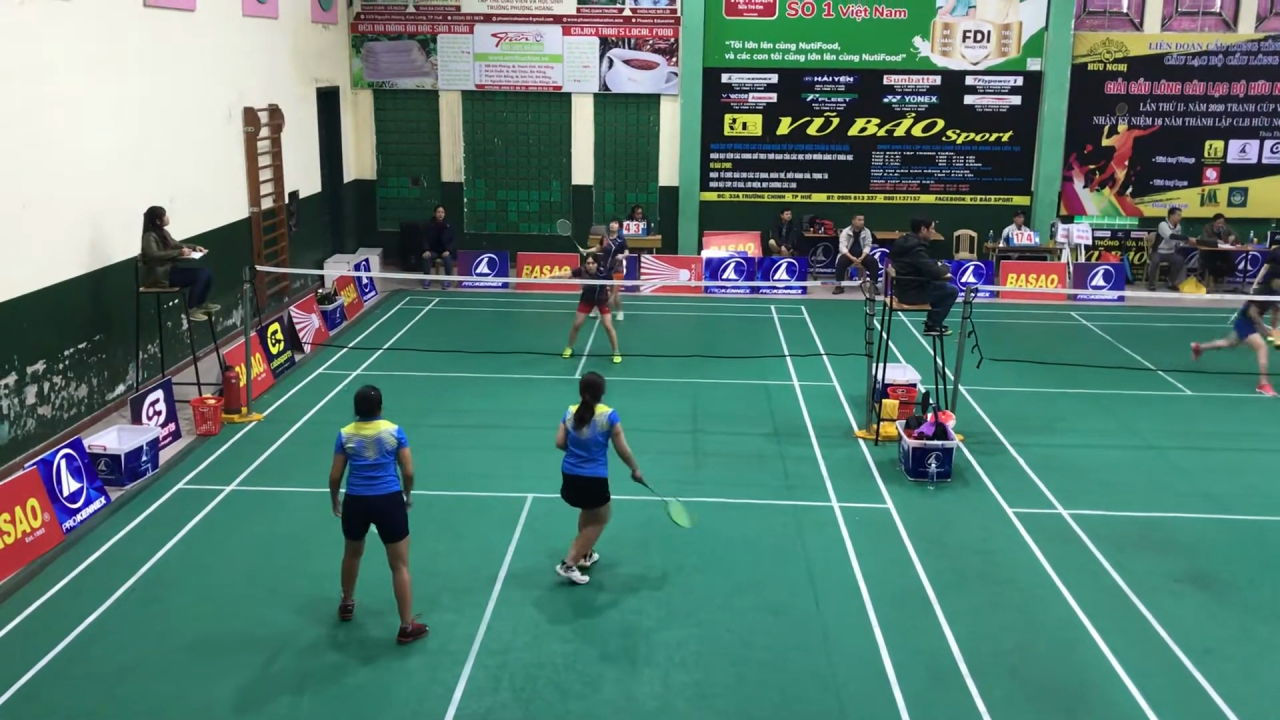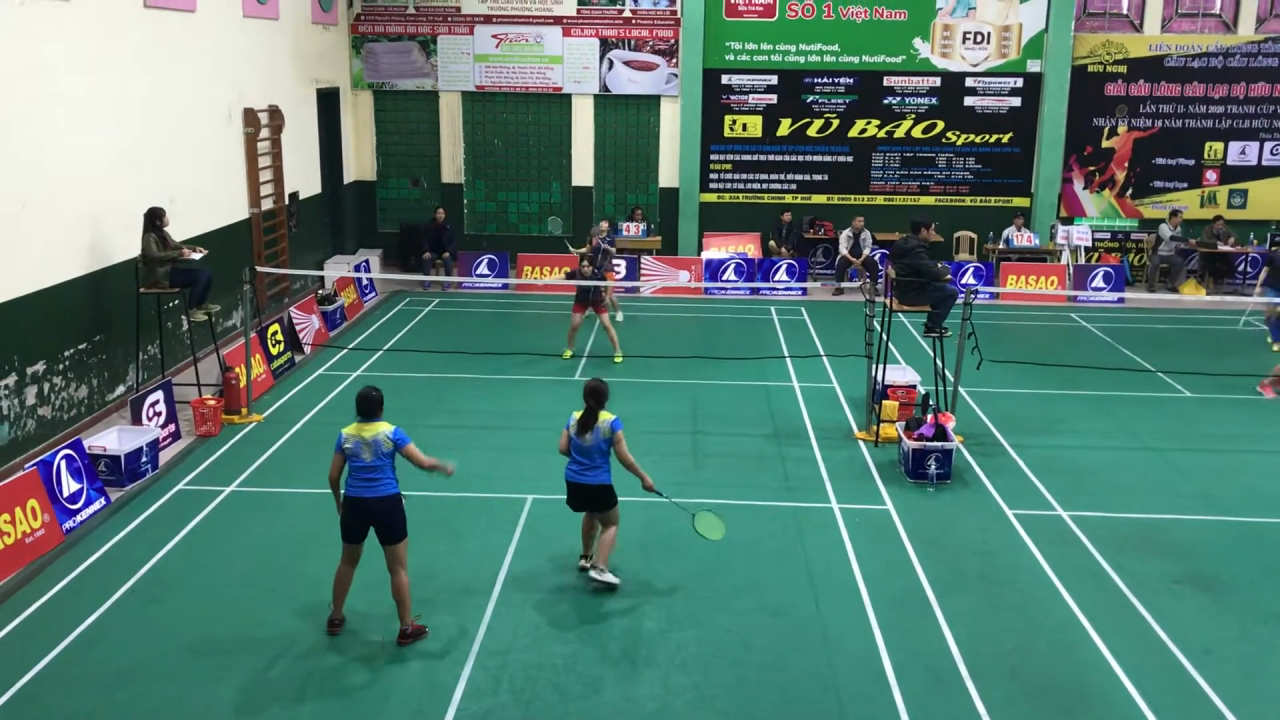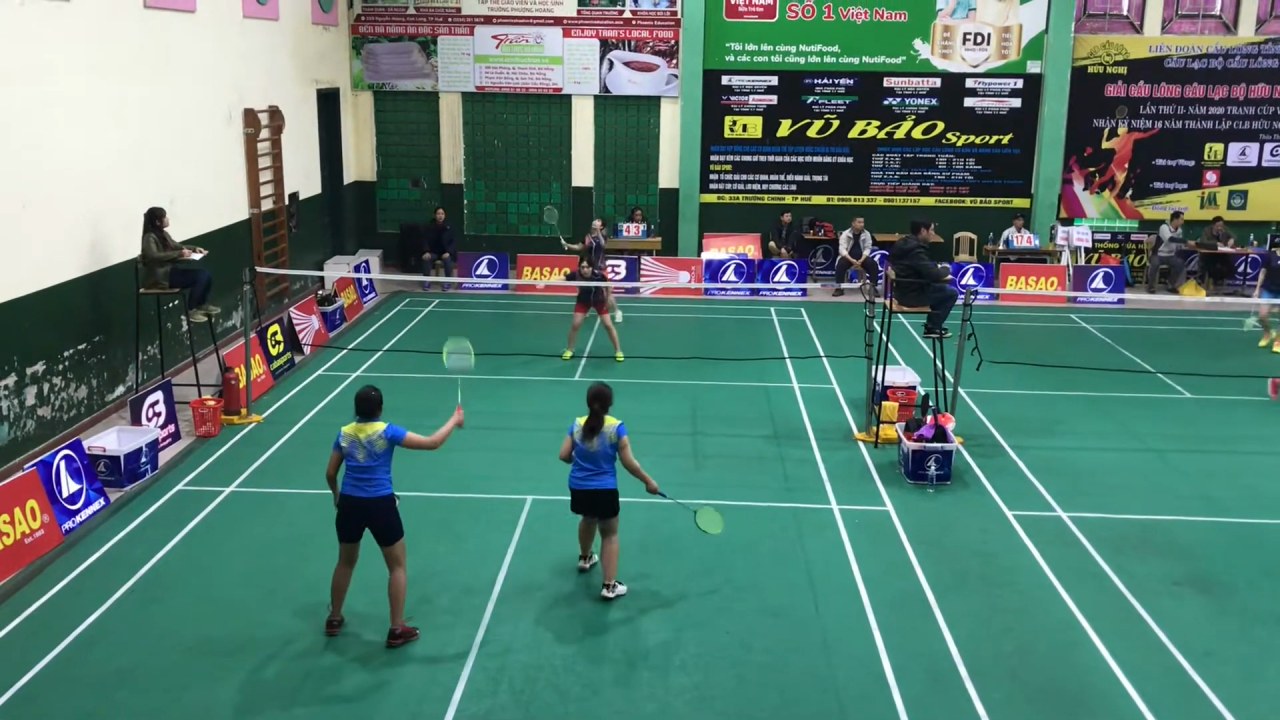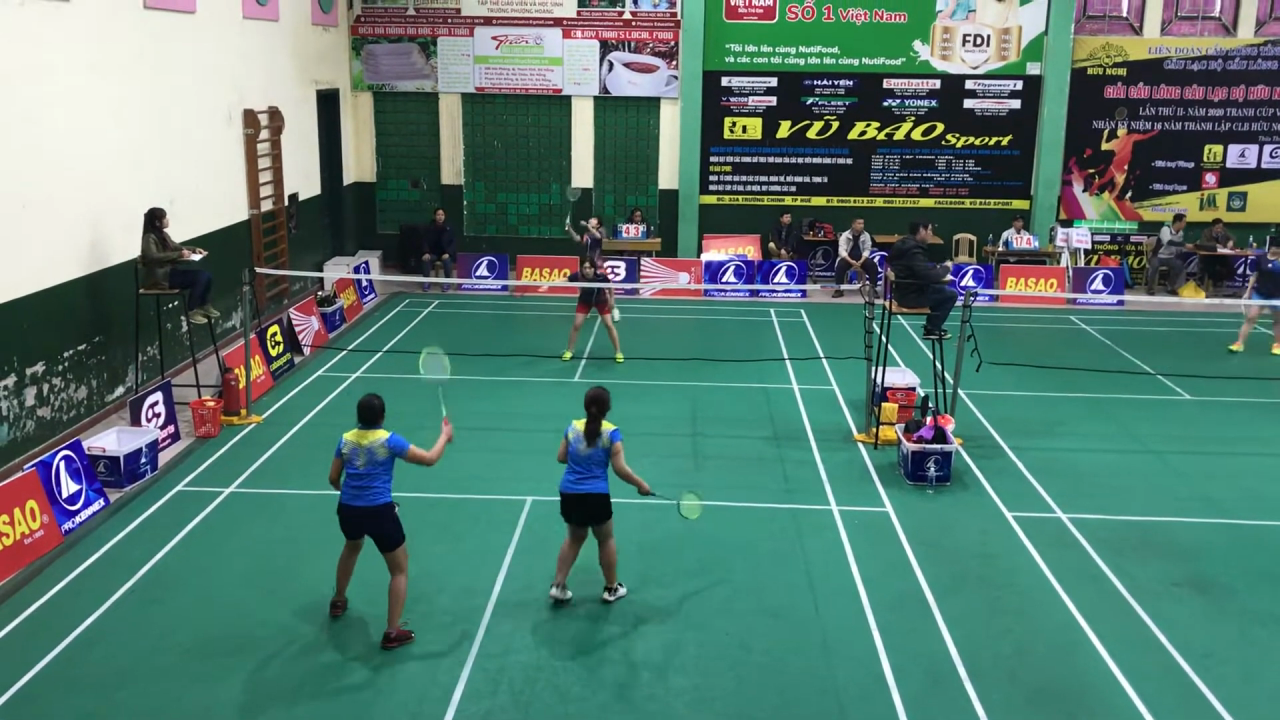
dt=0.2s
person 1, frame 1
left shoulder: (345, 435)
right shoulder: (394, 432)
left elbow: (335, 476)
right elbow: (408, 473)
left wrist: (334, 500)
right wrist: (406, 495)
left hip: (356, 502)
right hip: (389, 502)
left knee: (352, 554)
right knee: (400, 566)
left ankle: (346, 604)
right ankle: (407, 627)
person 1, frame 2
left shoulder: (345, 435)
right shoulder: (391, 433)
left elbow: (333, 476)
right elbow: (423, 463)
left wrist: (339, 501)
right wrist: (445, 468)
left hip: (354, 504)
right hip: (386, 504)
left knee: (348, 562)
right knee: (398, 569)
left ankle: (335, 617)
right ankle: (407, 628)
person 1, frame 3
left shoulder: (344, 433)
right shoulder: (386, 431)
left elbow: (330, 474)
right elbow: (431, 443)
left wrist: (337, 495)
right wrist: (453, 421)
left hip: (349, 504)
right hip: (380, 505)
left knee: (345, 562)
right knee: (397, 566)
left ankle: (334, 619)
right ankle: (397, 629)
person 1, frame 4
left shoulder: (346, 440)
right shoulder: (389, 440)
left elbow: (333, 478)
right elbow: (428, 458)
right wrist: (445, 434)
left hip: (348, 510)
right hip: (379, 512)
left knee: (351, 549)
right knee: (399, 571)
left ankle: (338, 601)
right ankle: (392, 632)
person 2, frame 1
left shoulder: (570, 412)
right shoulder: (609, 415)
left elbow: (559, 443)
right elbow: (622, 448)
right wrist: (635, 469)
left hip: (570, 475)
right hip: (594, 478)
left knee: (587, 512)
right knee: (597, 522)
left ankle: (585, 556)
right ankle: (568, 564)
person 2, frame 2
left shoulder: (574, 418)
right shoulder: (611, 422)
left elbow: (563, 449)
right elbow: (623, 457)
right wrist: (644, 478)
left hip: (573, 481)
right hip: (598, 484)
left knee: (590, 515)
right knee: (611, 524)
left ankle: (587, 557)
right ankle: (600, 568)
person 2, frame 3
left shoulder: (577, 424)
right shoulder: (616, 427)
left elbow: (564, 455)
right elbow: (628, 462)
right wrist: (648, 481)
left hip: (578, 488)
right hip: (604, 490)
left knee: (588, 519)
right knee: (609, 535)
left ankle: (585, 557)
right ankle: (609, 585)
person 2, frame 4
left shoulder: (573, 427)
right shoulder: (611, 432)
left elbow: (561, 458)
right elbow: (620, 469)
right wrist: (641, 484)
left hip: (569, 494)
right hip: (596, 496)
left knee: (575, 538)
right knee: (606, 539)
left ankle: (558, 586)
right ankle: (611, 588)
